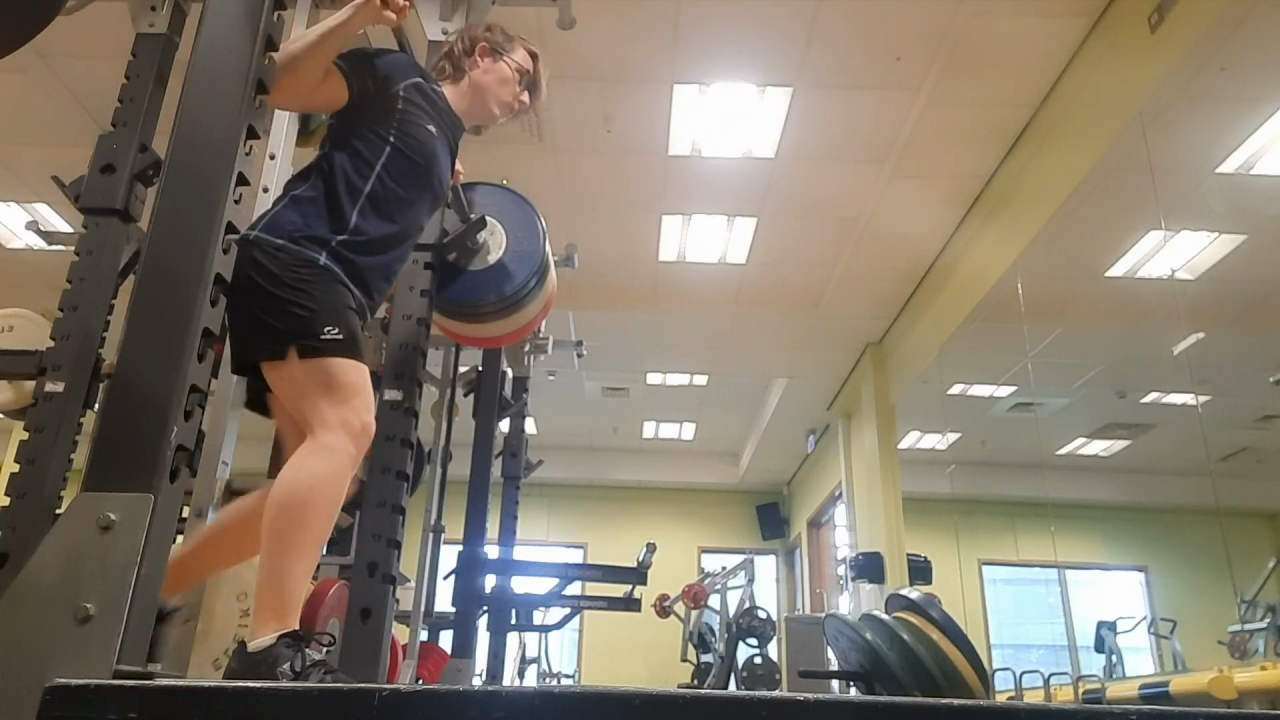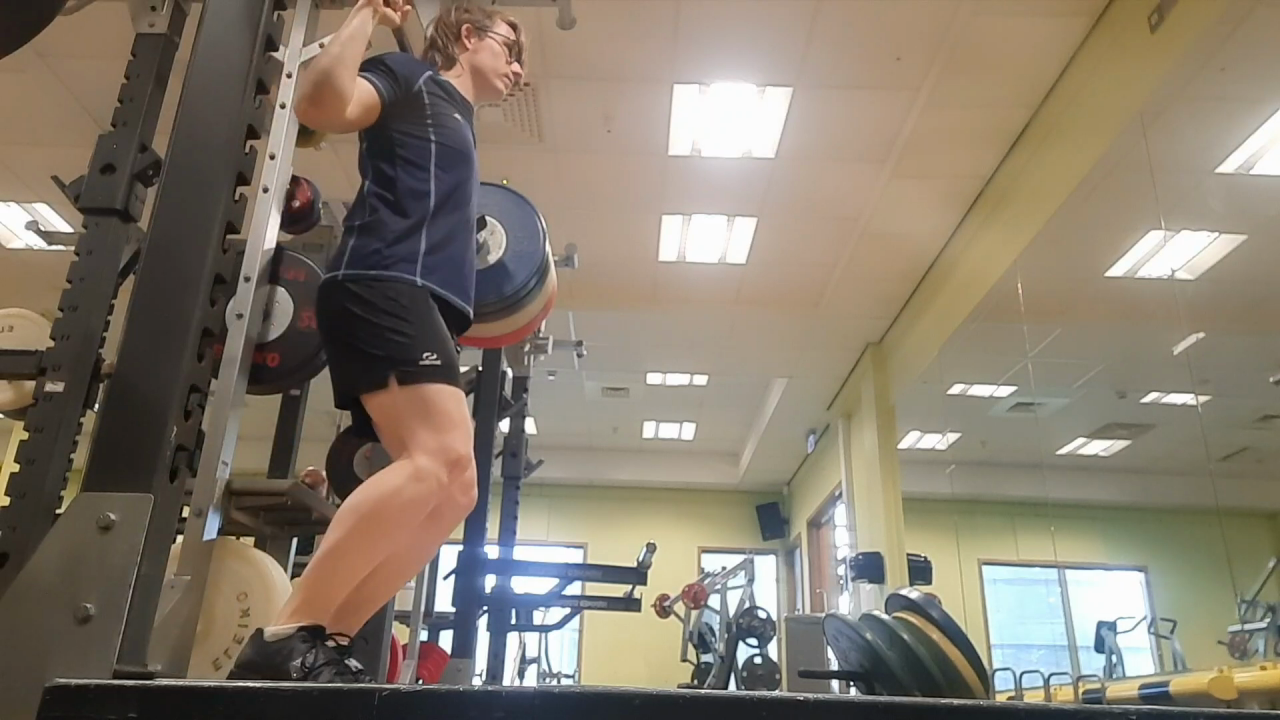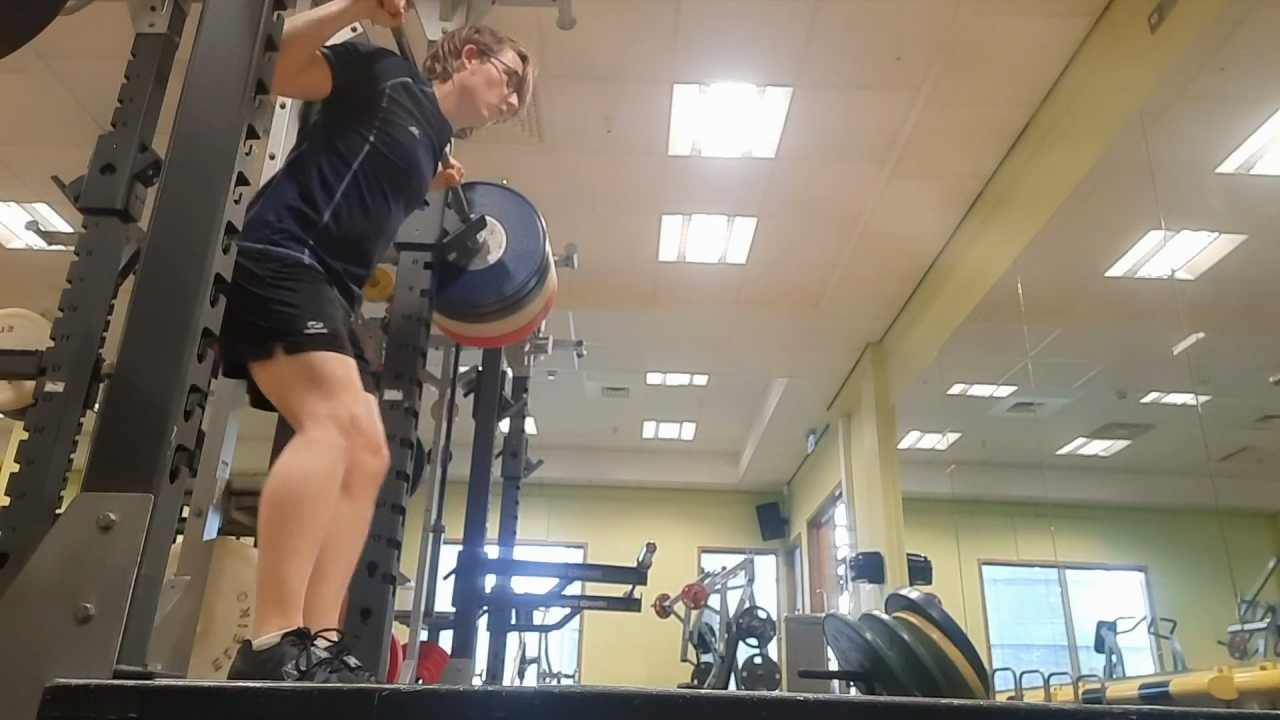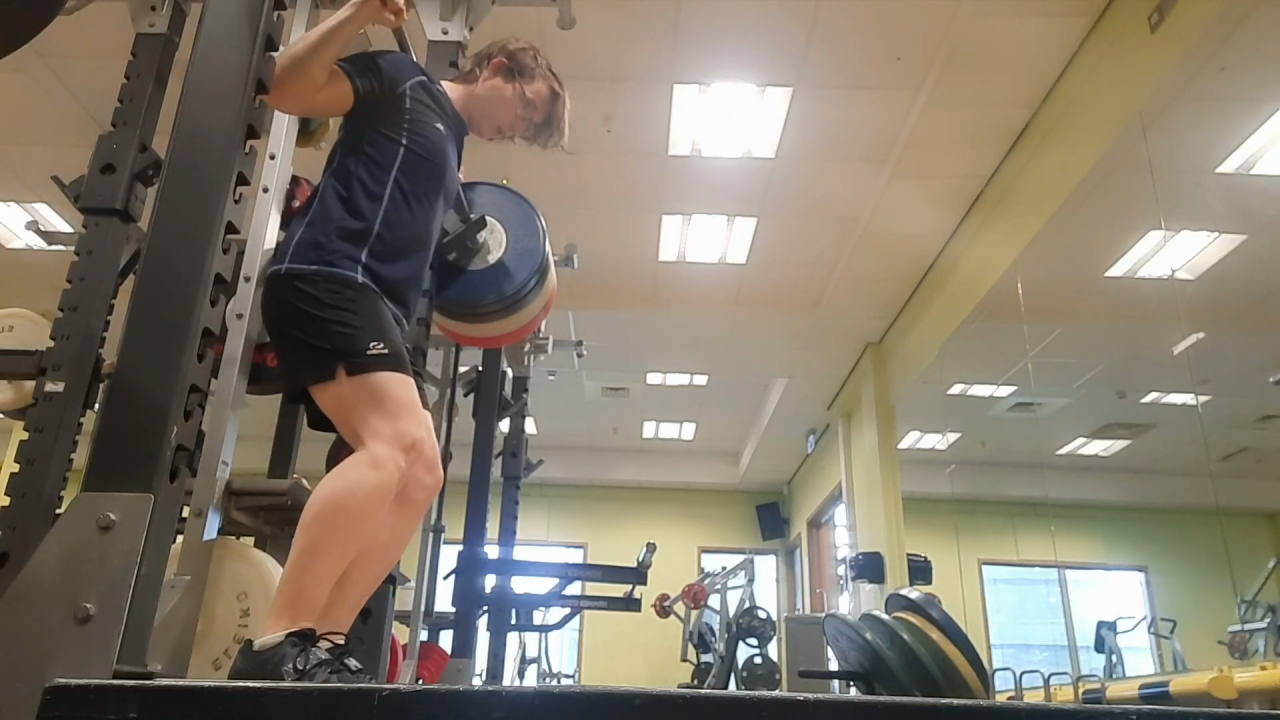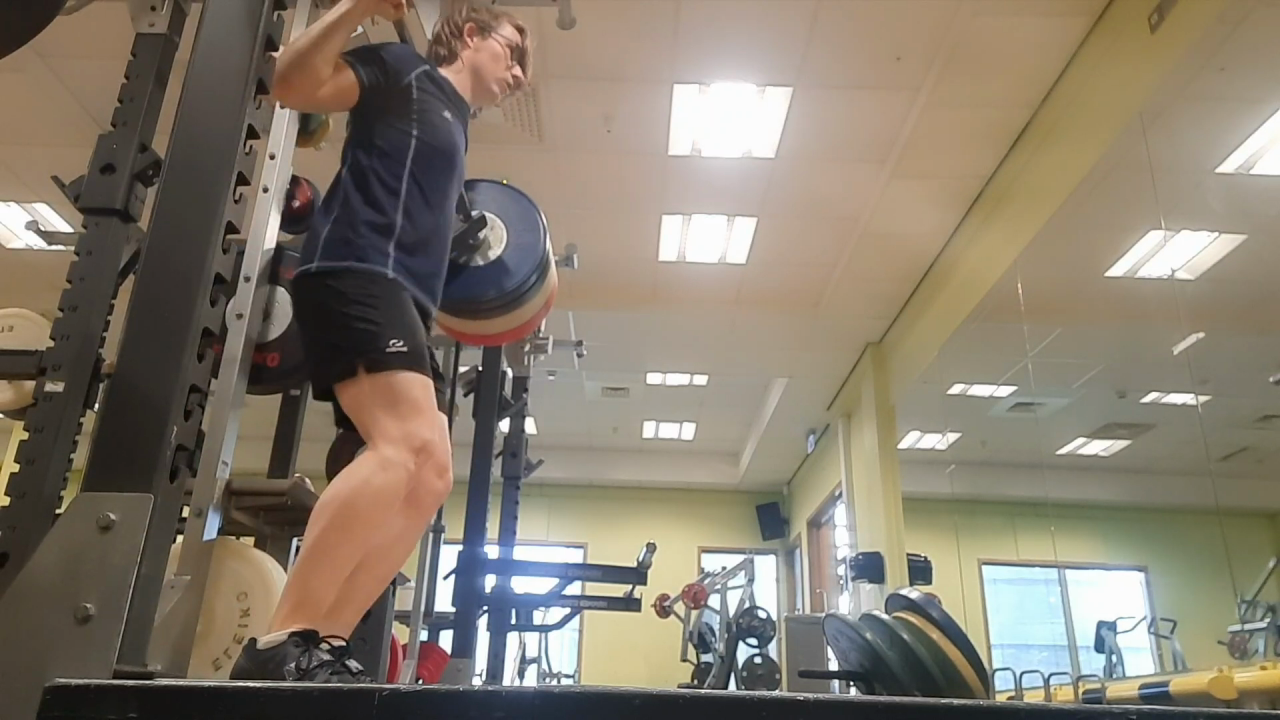
dt=1s
person 1, frame 1
left shoulder: (444, 150)
right shoulder: (399, 79)
right elbow: (282, 83)
left wrist: (438, 195)
left hip: (336, 291)
right hip: (293, 263)
left knee: (340, 444)
right knee: (345, 428)
left ankle: (150, 594)
right ankle: (267, 647)
person 1, frame 2
left shoulder: (455, 124)
right shoulder: (413, 80)
right elbow: (320, 102)
left hip: (417, 303)
right hip: (384, 287)
left knee: (454, 487)
right knee: (436, 461)
left ankle: (323, 646)
right ankle: (285, 639)
person 1, frame 3
left shoulder: (432, 146)
right shoulder: (384, 77)
right elbow: (273, 66)
left wrist: (426, 187)
left hip: (323, 286)
right hip: (277, 261)
left knee: (364, 456)
right knee: (331, 426)
left ankle: (316, 645)
right ankle: (273, 645)
person 1, frame 4
left shoulder: (449, 146)
right shoulder: (402, 81)
right elbow: (285, 87)
left wrist: (448, 197)
left hip: (370, 302)
right hip: (327, 279)
left knee: (419, 473)
right knee: (396, 445)
left ankle: (320, 646)
right ankle: (278, 644)
person 1, frame 5
left shoulder: (452, 123)
right shoulder: (404, 74)
right elbow: (292, 83)
left wrist: (455, 197)
left hip: (399, 294)
right hip: (358, 275)
left knee: (430, 474)
right knee: (403, 447)
left ankle: (324, 647)
right ankle: (279, 644)
